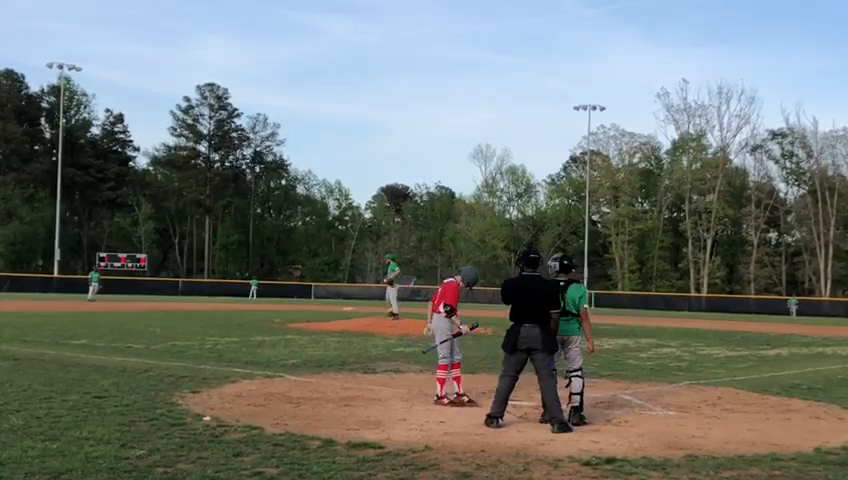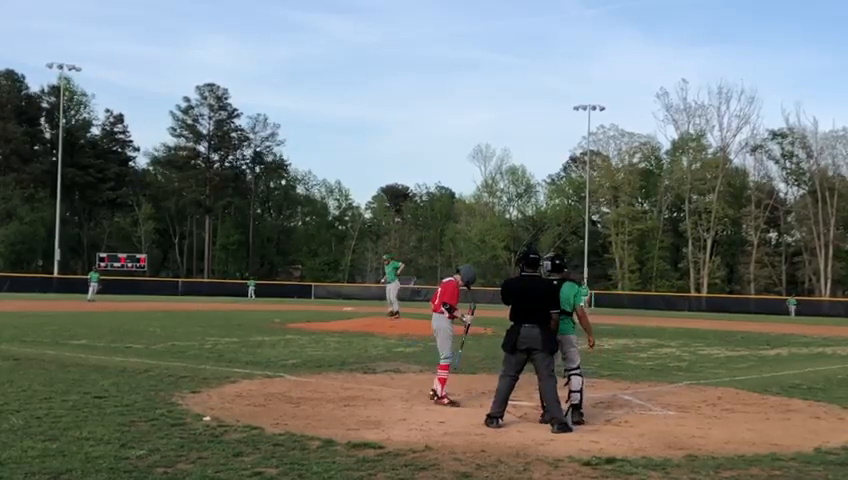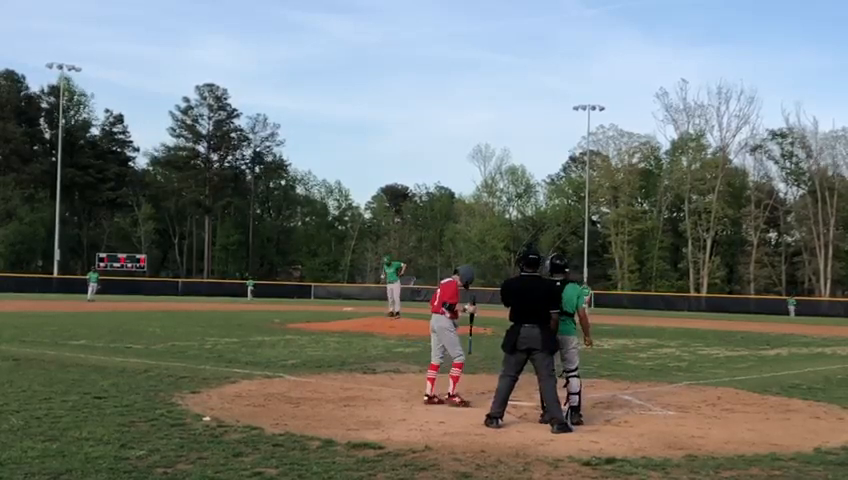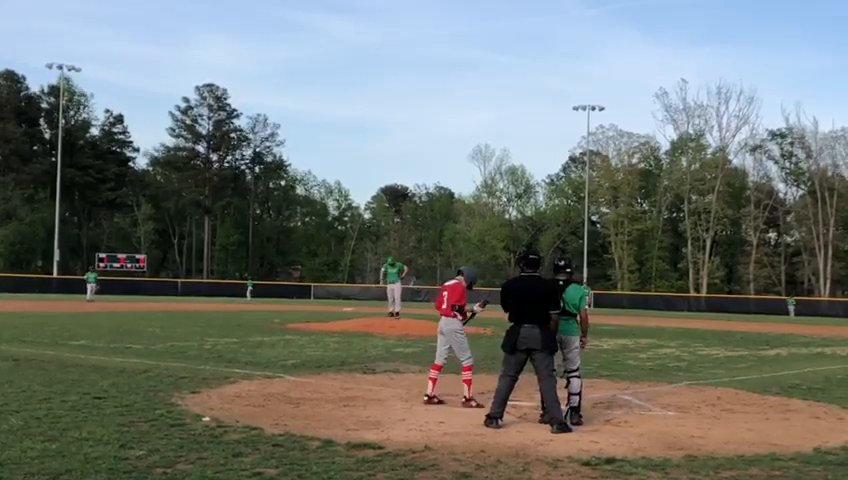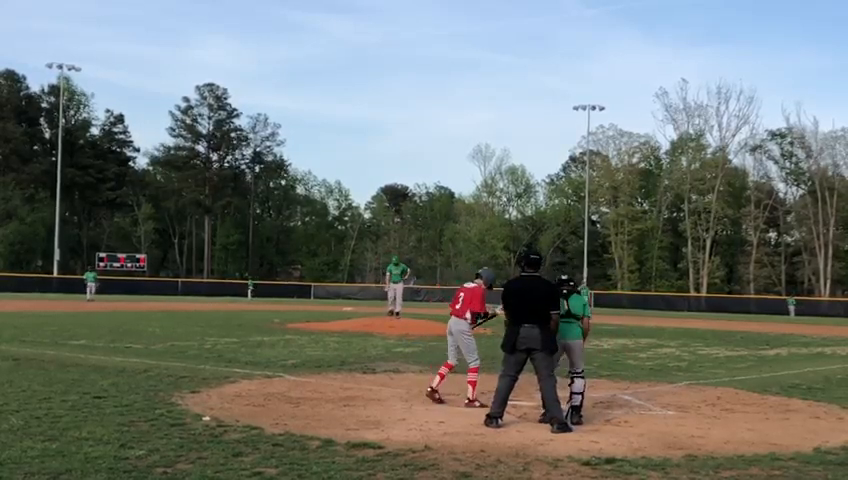
dt=0.3s
person 1, frame 1
left shoulder: (510, 284)
right shoulder: (549, 286)
right elbow: (554, 317)
right wrist: (551, 338)
left hip: (518, 334)
right hip: (541, 335)
left knee: (508, 376)
right knee: (547, 378)
left ankle: (494, 417)
right ankle: (557, 421)
person 1, frame 2
left shoulder: (510, 284)
right shoulder: (548, 286)
right elbow: (555, 318)
right wrist: (551, 338)
left hip: (518, 334)
right hip: (541, 335)
left knee: (508, 376)
right knee: (547, 379)
left ankle: (495, 417)
right ankle: (557, 421)
person 1, frame 3
left shoulder: (510, 284)
right shoulder: (549, 286)
right elbow: (554, 317)
right wrist: (550, 337)
left hip: (518, 334)
right hip: (541, 335)
left knee: (507, 376)
right knee: (547, 379)
left ankle: (494, 417)
right ankle: (557, 422)
person 1, frame 4
left shoulder: (510, 285)
right shoulder: (549, 287)
left elbow: (505, 308)
right elbow: (554, 318)
right wrist: (550, 338)
left hip: (517, 334)
right hip: (541, 335)
left knee: (507, 376)
right knee: (547, 379)
left ankle: (494, 417)
right ankle: (556, 421)
person 1, frame 5
left shoulder: (510, 285)
right shoulder: (549, 287)
left elbow: (507, 316)
right elbow: (554, 318)
right wrist: (550, 338)
left hip: (517, 334)
right hip: (541, 335)
left knee: (507, 376)
right knee: (547, 379)
left ankle: (494, 417)
right ankle: (557, 421)
person 2, frame 1
right shoulder: (579, 288)
right elbow: (584, 317)
right wrist: (590, 340)
right hip: (572, 334)
right knee: (575, 372)
left ankle: (548, 411)
right ankle: (576, 413)
person 2, frame 2
right shoulder: (572, 287)
right elbow: (581, 314)
right wrist: (590, 334)
right hip: (567, 332)
right knee: (574, 371)
left ankle: (547, 412)
right ankle: (576, 411)
person 2, frame 3
right shoulder: (575, 288)
right elbow: (582, 316)
right wrist: (587, 334)
right hip: (568, 333)
right knee: (572, 373)
left ankle: (547, 412)
right ankle: (575, 413)
person 2, frame 4
right shoulder: (578, 289)
right elbow: (584, 317)
right wrist: (584, 336)
right hip: (571, 333)
right knee: (573, 373)
left ankle: (547, 412)
right ankle: (575, 413)
person 2, frame 5
right shoulder: (581, 299)
right elbow: (586, 325)
right wrist: (582, 341)
left hip: (555, 337)
right hip: (574, 338)
right knee: (577, 374)
right ankle: (575, 412)
person 3, frame 1
left shoulder: (447, 283)
right shoulder: (453, 286)
left elbow: (432, 303)
right elbow: (448, 309)
left wrist: (429, 322)
right wrist: (460, 325)
left hip: (438, 321)
right hip: (443, 322)
left knee: (456, 357)
right knee: (445, 359)
left ankle: (459, 394)
right ankle: (440, 396)
person 3, frame 2
left shoulder: (445, 282)
right shoulder: (453, 284)
left elbow: (433, 303)
right elbow: (447, 306)
right wrist: (463, 318)
left hip: (436, 319)
right hip: (443, 322)
left knee: (445, 358)
right knee: (446, 359)
left ankle: (435, 390)
right ankle: (440, 396)
person 3, frame 3
left shoulder: (444, 283)
right shoulder: (452, 285)
left elbow: (432, 304)
right elbow: (447, 306)
right wrist: (465, 309)
left hip: (435, 321)
right hip: (444, 322)
left knee: (436, 359)
right knee: (458, 357)
left ankle: (429, 395)
right ankle: (452, 395)
person 3, frame 4
left shoulder: (446, 285)
right shoulder: (460, 287)
left elbow: (438, 306)
right elbow: (456, 307)
right wrist: (473, 309)
left hip: (443, 323)
right hip: (454, 325)
left knee: (439, 359)
right knee: (467, 360)
left ankle: (429, 395)
right ankle: (467, 398)
person 3, frame 5
left shoulder: (464, 287)
right shoulder: (479, 291)
right elbow: (479, 315)
right wrist: (494, 313)
left hip: (452, 323)
right hip: (462, 326)
left knee: (452, 360)
right knee: (474, 362)
left ankle: (433, 389)
right ankle: (471, 399)
